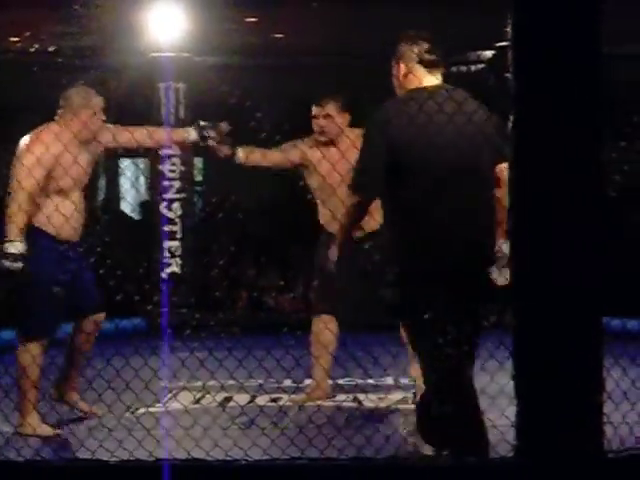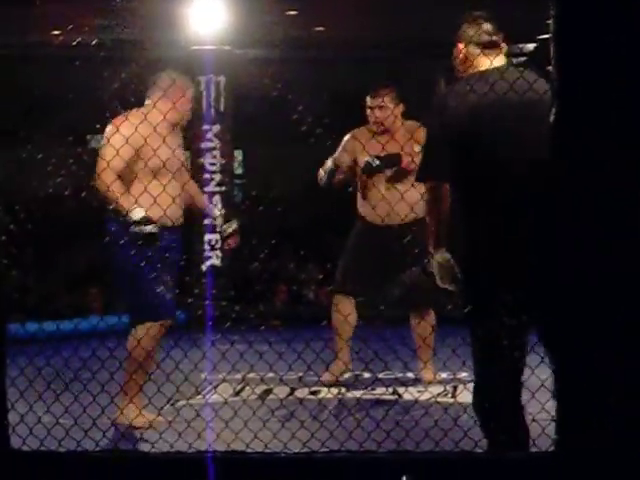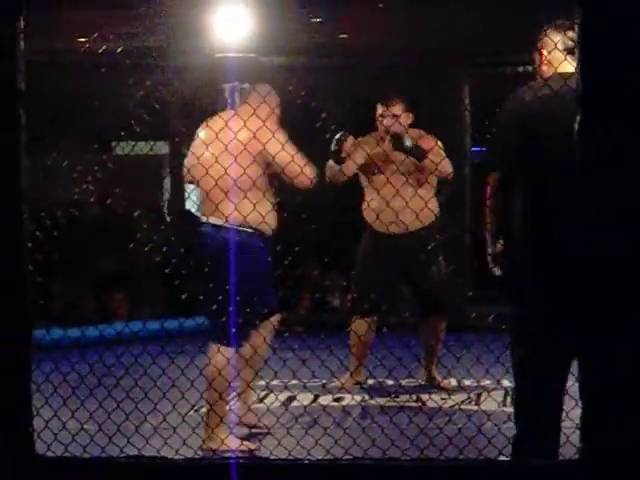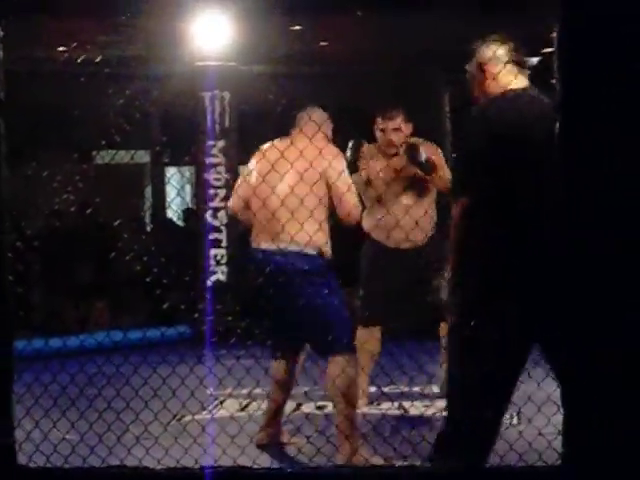
dt=0.5s
person 1, frame 1
left shoulder: (391, 117)
right shoulder: (478, 110)
left elbow: (364, 194)
right elbow: (503, 178)
left wrist: (339, 241)
right wrist: (498, 239)
left hip: (423, 254)
right hip: (475, 250)
left knee: (439, 348)
right knee: (459, 344)
left ankle: (466, 444)
right ankle: (432, 427)
person 1, frame 2
left shoulder: (454, 102)
right shoulder: (542, 87)
left elbow: (438, 186)
left wrist: (438, 246)
left hip: (491, 246)
right hip: (551, 239)
left knee: (498, 350)
left ankle: (508, 442)
person 1, frame 3
left shoulder: (526, 100)
left elbow: (499, 179)
left wrist: (494, 237)
left hip: (540, 250)
left knee: (538, 358)
right knee: (599, 358)
left ankle: (535, 452)
person 1, frame 4
left shoulder: (488, 116)
right shoulder: (554, 113)
left elbow: (467, 201)
right elbow: (555, 190)
left wrist: (454, 266)
left hip: (501, 269)
right hip: (555, 265)
left knee: (477, 374)
right knee: (575, 366)
left ankle: (455, 459)
person 2, frame 1
left shoulder: (93, 138)
right shoulder: (42, 143)
left elbow: (141, 136)
left wrist: (190, 134)
left hip: (66, 246)
right hip: (37, 248)
left knee: (93, 316)
right knee: (36, 333)
left ankle: (66, 387)
person 2, frame 2
left shoulder: (173, 132)
right shoulder: (131, 126)
left elbow: (184, 181)
right elbow: (105, 176)
right wrist: (134, 213)
left hip: (166, 236)
right hip: (135, 235)
left knee: (154, 319)
right knee: (157, 315)
left ankle: (131, 404)
right ankle: (128, 401)
person 2, frame 3
left shoulder: (210, 126)
right shoulder: (264, 129)
left elbow: (189, 173)
right elbow: (305, 179)
right wrist: (290, 162)
left hip: (216, 232)
right hip: (241, 240)
left knee: (265, 316)
right knee: (229, 337)
left ankle: (245, 404)
right ankle: (214, 432)
person 2, frame 4
left shoulder: (264, 153)
right shoulder: (327, 154)
left elbow: (235, 206)
right elbow: (351, 214)
left hip: (265, 260)
right hip: (302, 263)
left knee: (286, 346)
right knee: (341, 350)
left ankle: (270, 428)
right ankle: (348, 447)
person 3, frame 1
right shoulder: (305, 149)
right elbow: (267, 157)
right wrist: (236, 153)
right hip: (337, 240)
right knee: (323, 310)
left ankle: (416, 363)
right ankle: (320, 383)
person 3, frame 2
left shoulder: (419, 134)
right shoulder: (355, 139)
right elbow: (327, 173)
left wrist: (387, 161)
right wrist: (329, 173)
left hip: (412, 229)
right hip: (370, 228)
left knee: (421, 300)
right knee: (345, 290)
left ankle: (426, 366)
right ankle: (340, 360)
person 3, frame 3
left shoulder: (427, 142)
right shoulder: (365, 145)
left elbow: (446, 172)
right elbow: (335, 176)
left wrist: (414, 151)
right wrist: (337, 157)
left hip: (423, 238)
right hip: (380, 239)
left knee: (437, 309)
right knee: (362, 307)
left ankle: (430, 370)
right ankle: (356, 370)
person 3, frame 4
left shoulder: (428, 151)
right shoulder: (367, 157)
left elbow: (447, 184)
left wrist: (425, 165)
right wrist: (353, 166)
left hip: (422, 248)
right hip: (382, 250)
right knee: (370, 319)
right ankle: (360, 388)
